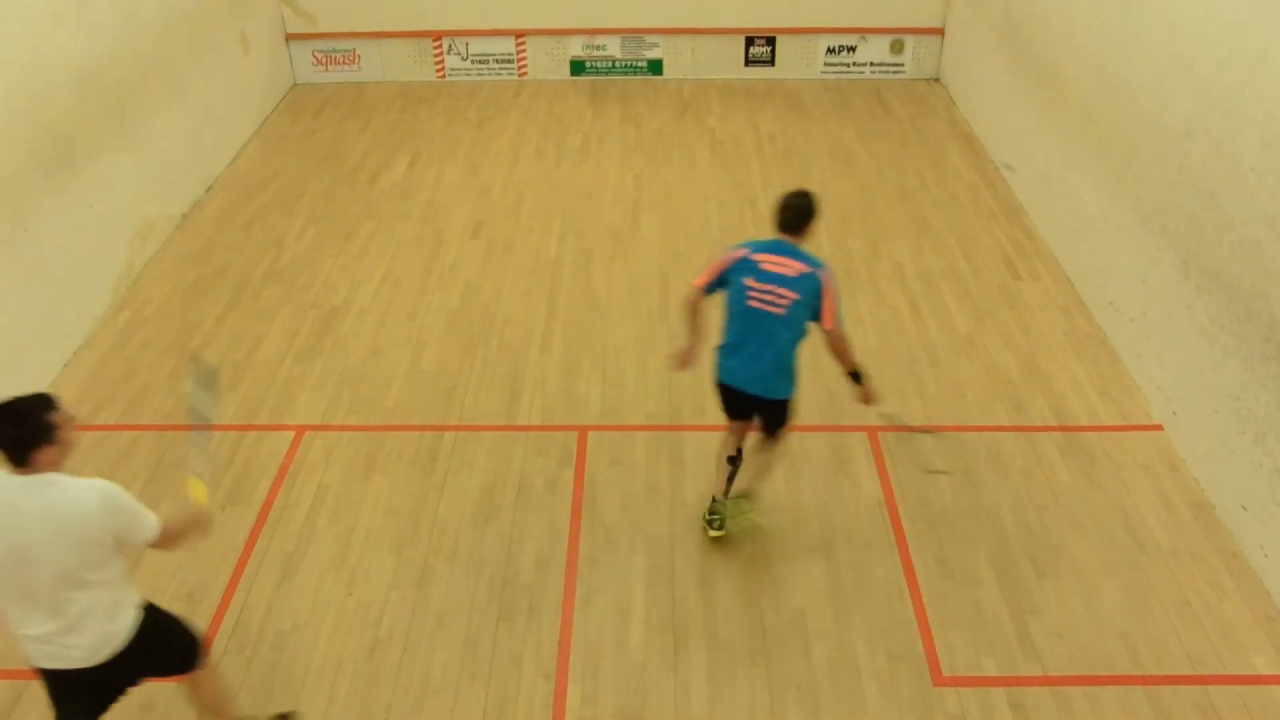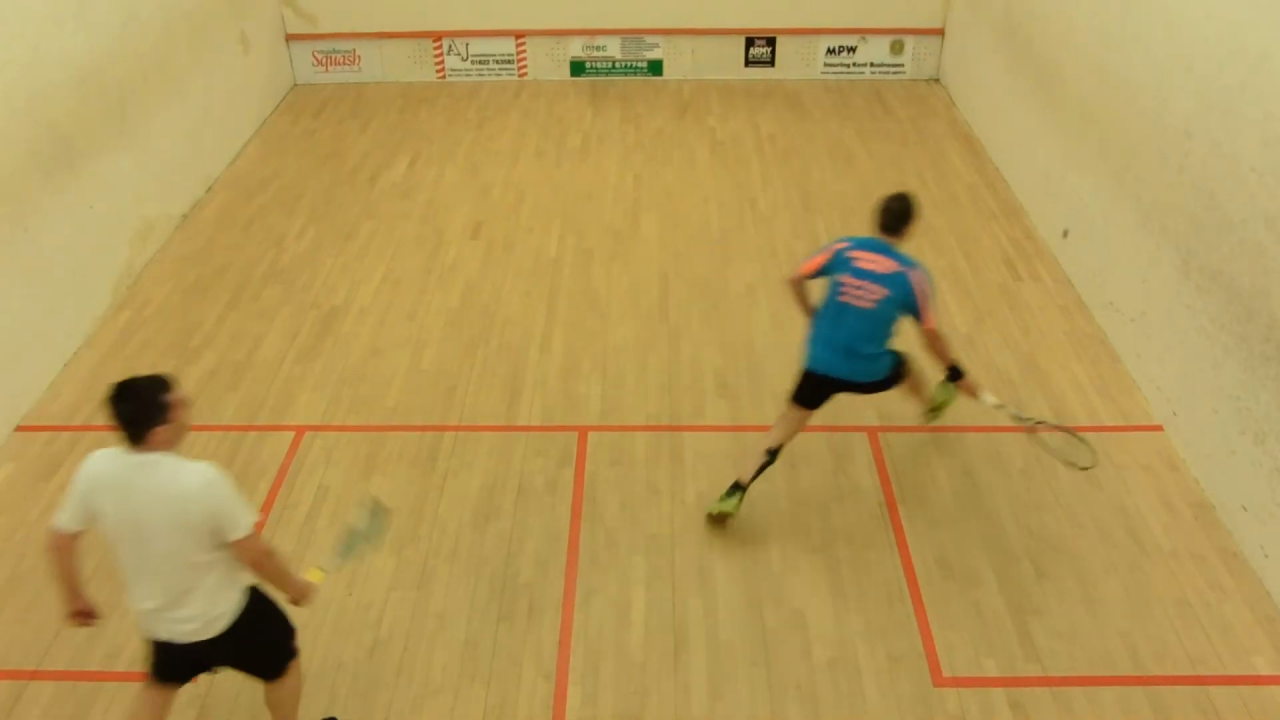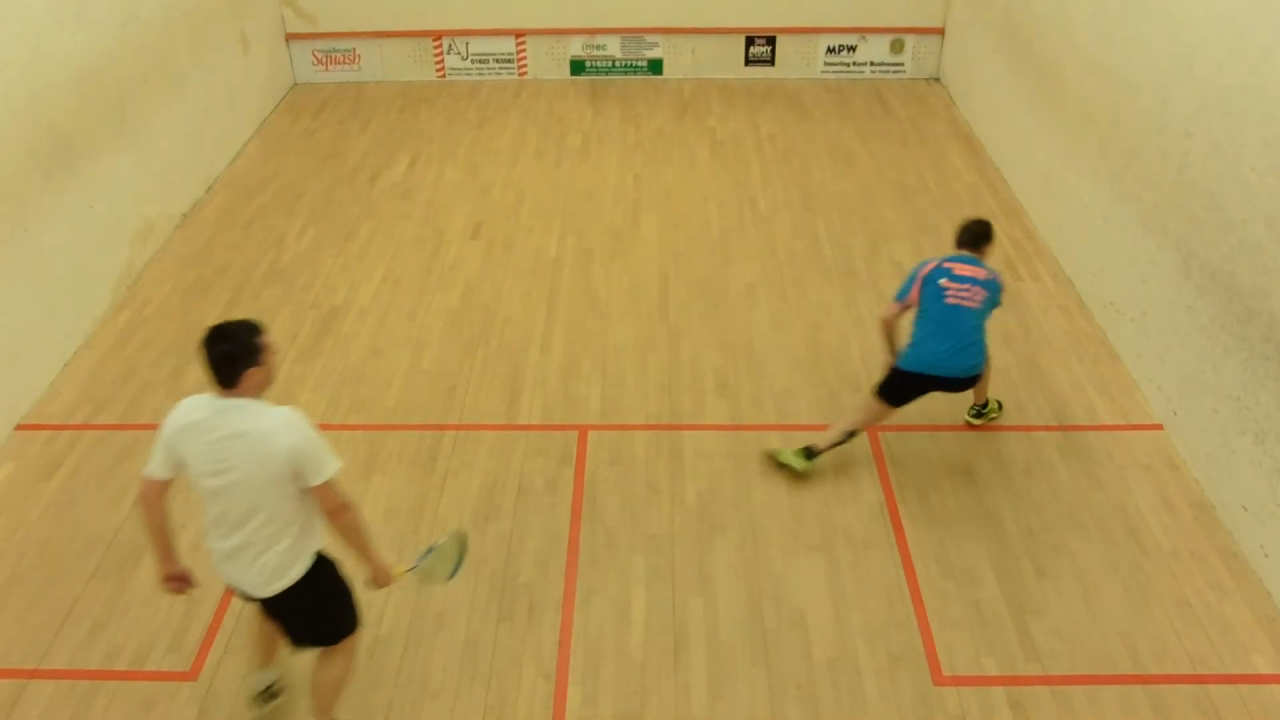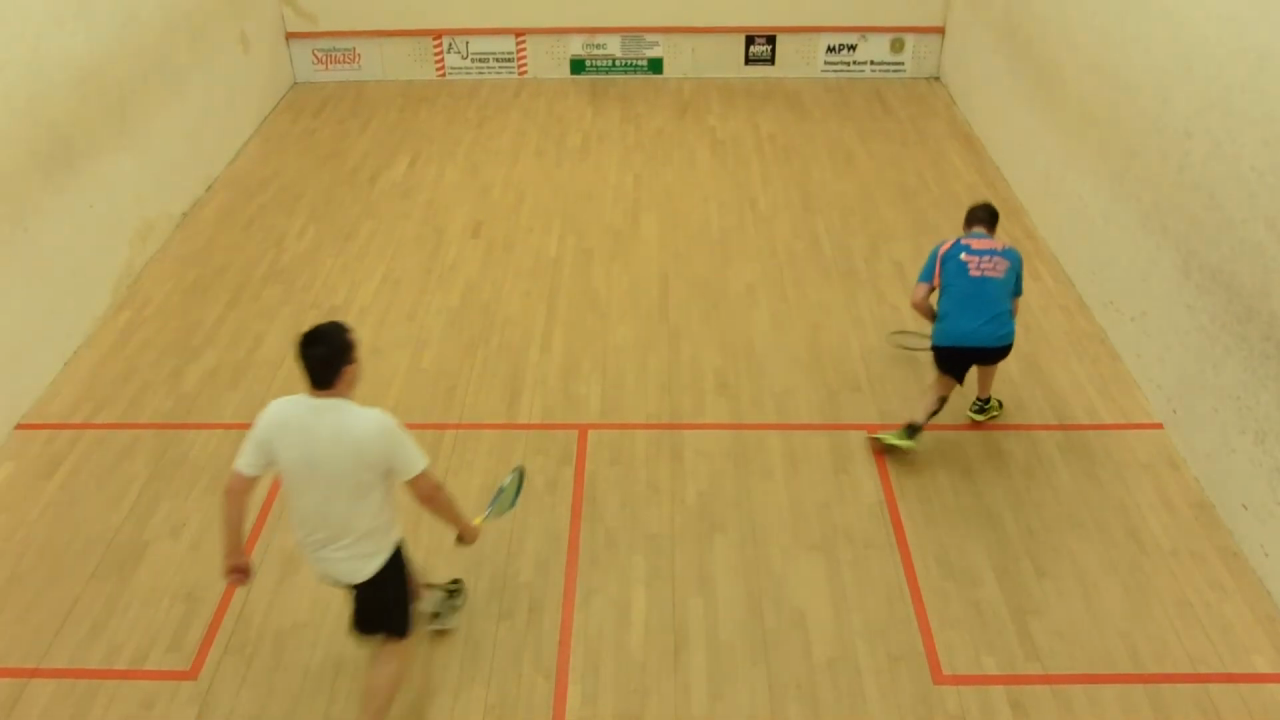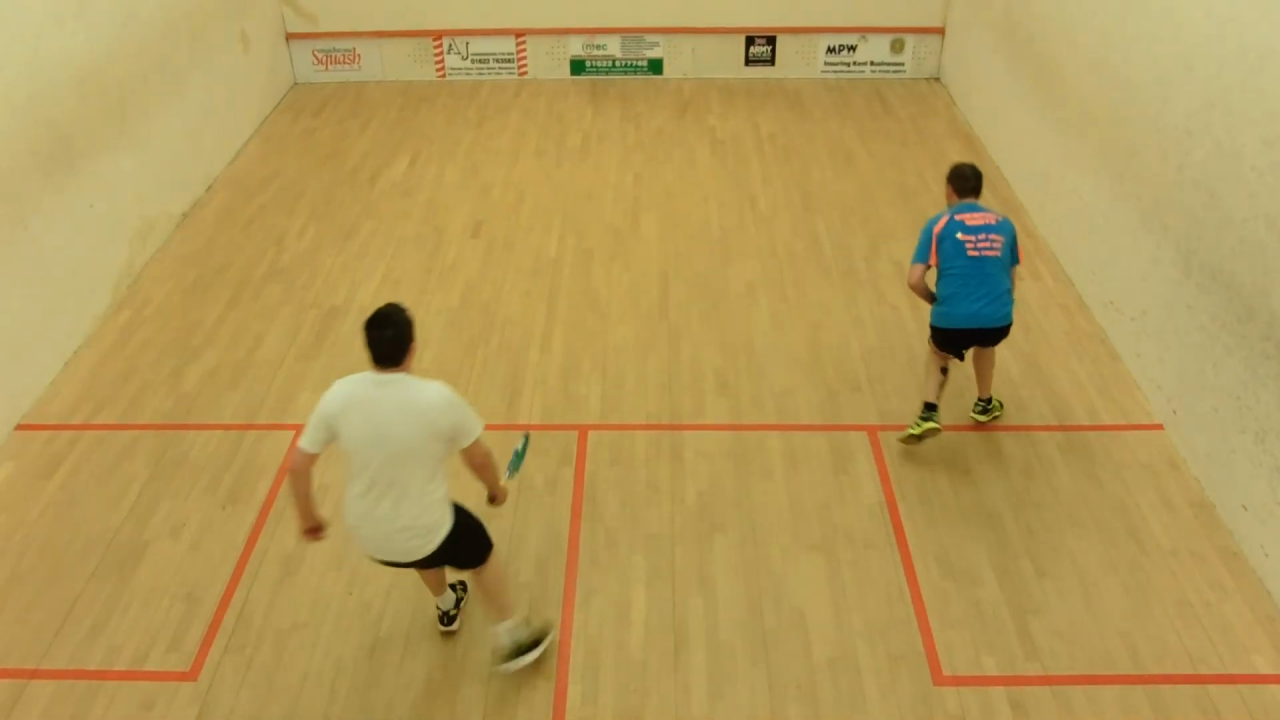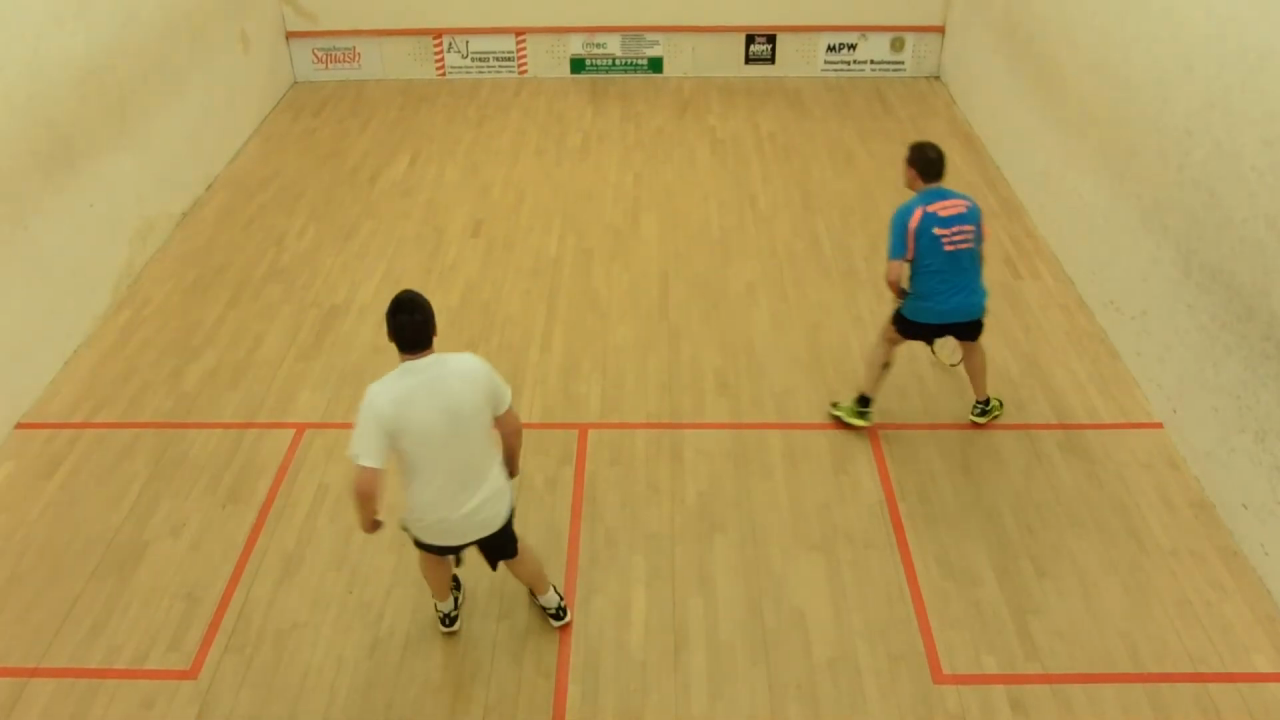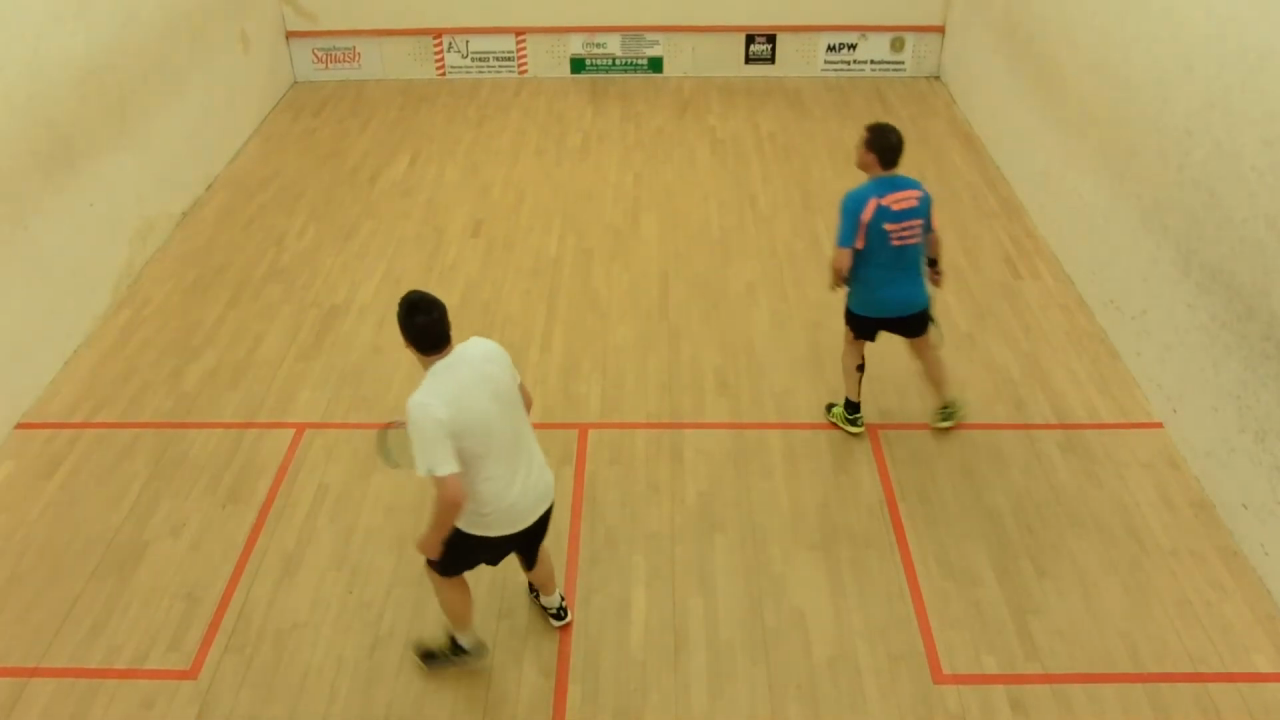
dt=0.2s
person 1, frame 1
right shoulder: (96, 498)
right elbow: (165, 537)
right wrist: (194, 522)
left hip: (47, 651)
right hip: (114, 634)
right knee: (195, 661)
person 1, frame 2
left shoulder: (97, 470)
right shoulder: (202, 481)
left elbow: (60, 540)
right elbow: (256, 554)
left wrist: (74, 597)
right wrist: (294, 585)
left hip: (162, 619)
right hip: (223, 611)
left knee: (162, 683)
right knee: (285, 665)
person 1, frame 3
left shoulder: (184, 417)
right shoulder: (287, 427)
left elbow: (150, 493)
right elbow: (335, 506)
left wrist: (168, 562)
right wrist: (374, 562)
left hip: (232, 565)
right hip: (291, 566)
left knee: (270, 606)
right knee: (340, 640)
left ankle: (265, 682)
person 1, frame 4
left shoulder: (277, 416)
right shoulder: (377, 427)
left elbow: (236, 488)
right elbow: (428, 491)
left wrist: (234, 552)
right wrist: (463, 526)
left hip: (318, 550)
right hip: (371, 554)
right knee: (393, 644)
person 1, frame 5
left shoulder: (339, 396)
right shoulder: (438, 398)
left elbow: (297, 465)
right elbow: (479, 458)
left wrist: (308, 515)
right wrist: (495, 487)
left hip: (370, 535)
right hip: (426, 529)
right knee: (481, 554)
left ankle: (447, 607)
right ankle: (512, 639)
person 1, frame 6
left shoulder: (381, 398)
right shoulder: (473, 368)
left elbow: (365, 486)
right elbow: (511, 426)
left wrist: (367, 517)
right wrist: (512, 460)
left hip: (432, 522)
right hip: (492, 506)
left knee: (433, 548)
right knee: (509, 550)
left ankle: (446, 609)
right ankle: (552, 603)
person 1, frame 7
left shoulder: (425, 405)
right shoulder: (486, 349)
left elbow: (452, 494)
left wrist: (432, 538)
left hip: (488, 518)
right hip: (537, 492)
left knee: (443, 569)
right knee: (531, 549)
left ankle: (464, 643)
right ankle: (553, 604)
person 2, frame 1
left shoulder: (742, 254)
right shoulder: (818, 275)
left elbow: (693, 297)
right elbow: (833, 336)
left wrist: (693, 340)
right wrist: (857, 378)
left hip: (732, 373)
right hip: (774, 383)
left knee: (735, 434)
right knee: (771, 441)
left ankle: (717, 511)
right ankle: (743, 497)
person 2, frame 2
left shoulder: (842, 249)
right shoulder: (908, 272)
left elbow: (794, 279)
right elbow: (930, 332)
left wrist: (811, 314)
right wrist: (956, 374)
left hip: (822, 365)
right hip: (869, 372)
left knee: (783, 431)
right knee: (903, 365)
left ankle: (734, 495)
right ankle: (933, 407)
person 2, frame 3
left shoulder: (930, 269)
right shoulder: (994, 281)
left elbow: (889, 316)
left wrist: (894, 354)
left hip: (917, 365)
right hip: (965, 371)
left knee: (868, 415)
left ankle: (805, 454)
right ankle: (981, 408)
person 2, frame 4
left shoulder: (945, 249)
right shoulder: (1013, 255)
left elbow: (917, 299)
left hip: (951, 338)
right hip: (997, 340)
left knee: (945, 383)
left ankle: (909, 432)
right ankle: (982, 405)
person 2, frame 5
left shoulder: (939, 224)
right shoulder: (1004, 224)
left elbow: (914, 280)
left wrist: (935, 300)
left hip: (953, 319)
right hip: (999, 318)
left knee: (938, 354)
right knee: (985, 346)
left ankle: (928, 415)
right ankle: (984, 405)
person 2, frame 6
left shoulder: (909, 213)
right shoulder: (971, 206)
left elbow: (893, 276)
left wrist: (901, 295)
left hip: (923, 310)
right hip: (969, 305)
left knee: (886, 340)
right knee: (972, 346)
left ankle: (861, 407)
right ankle: (983, 405)
person 2, frame 7
left shoulder: (858, 199)
right shoulder: (920, 192)
left elbow: (841, 262)
right elbow: (931, 239)
left wrist: (837, 278)
right wrist: (933, 266)
left hip: (868, 300)
right hip: (912, 298)
left knee: (853, 344)
right knee: (924, 348)
left ankle: (852, 413)
right ankle: (946, 408)
